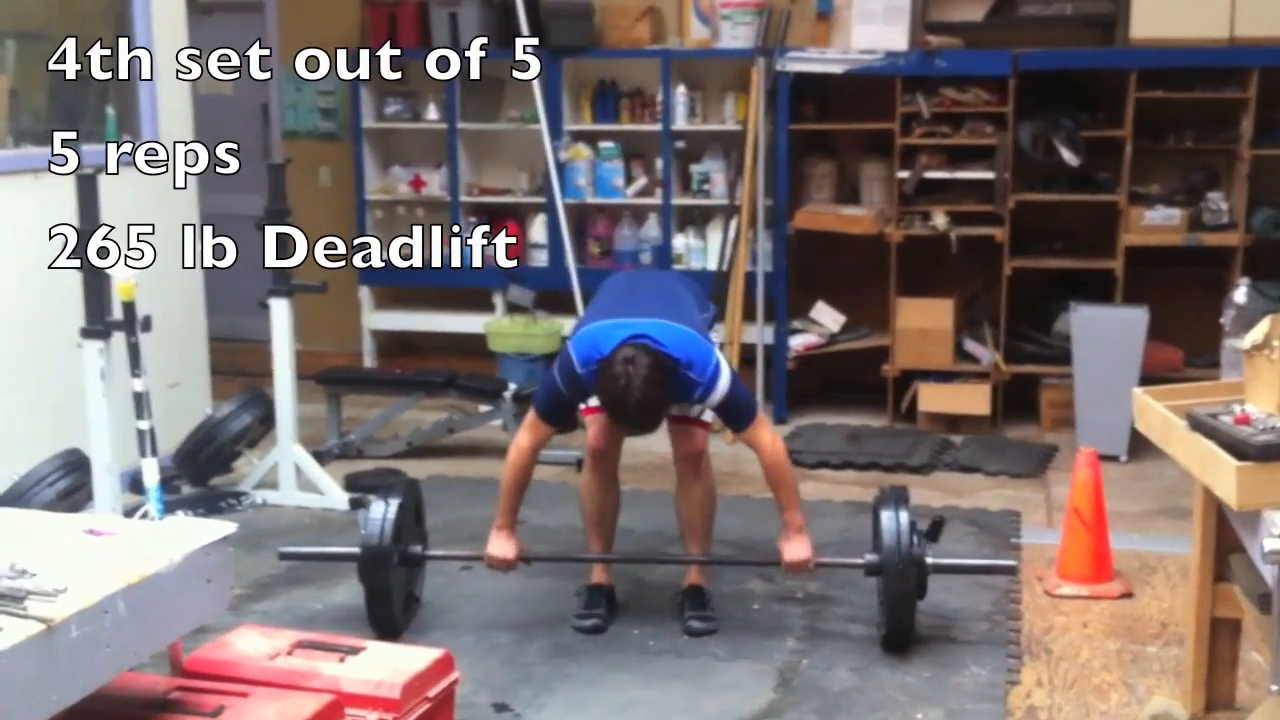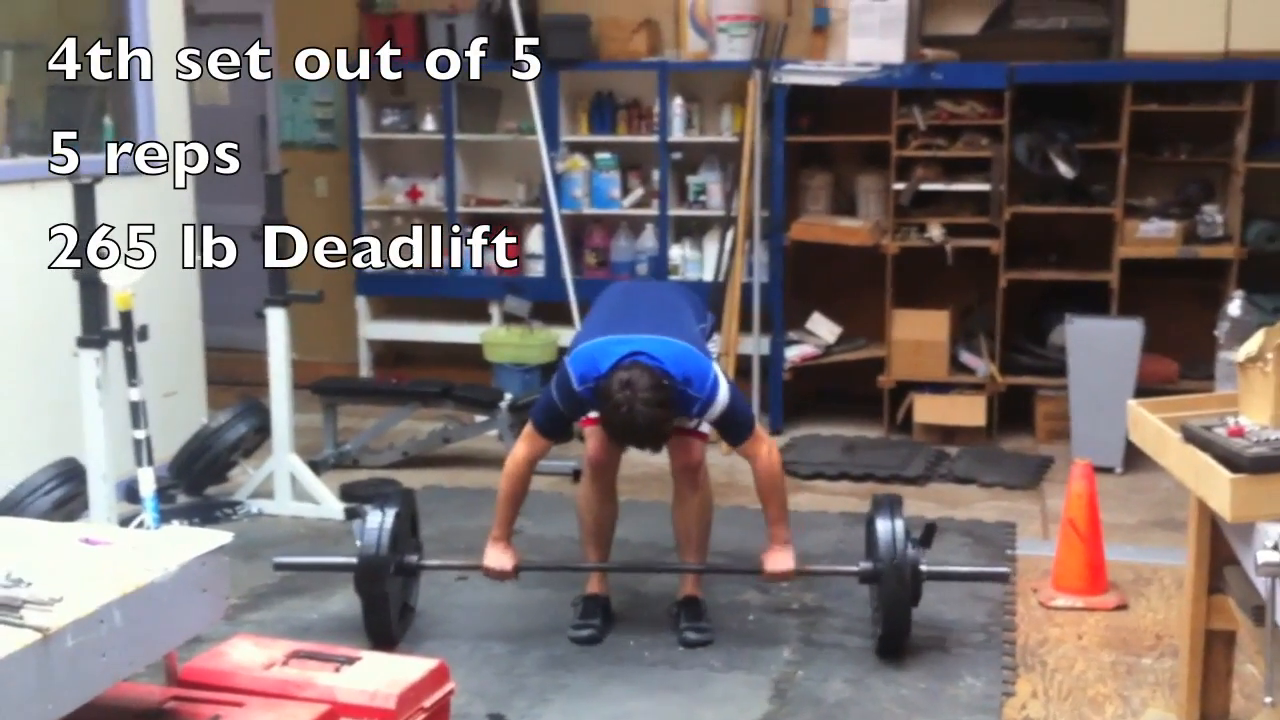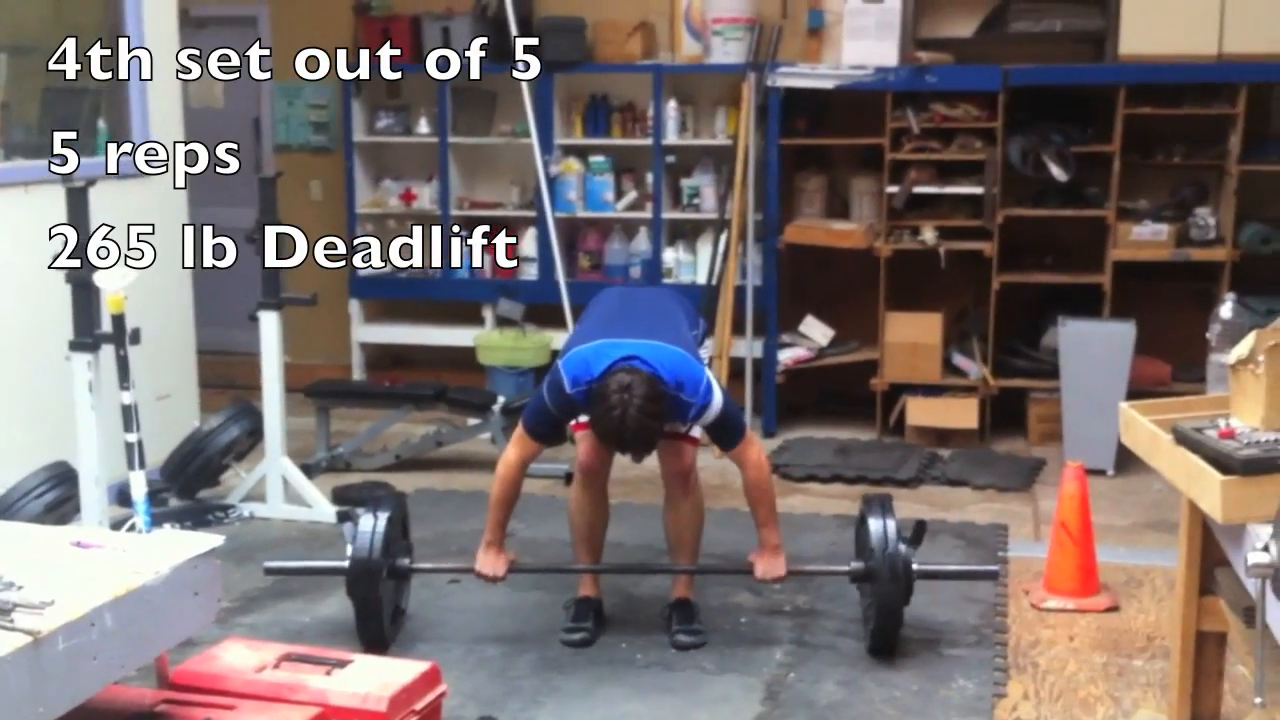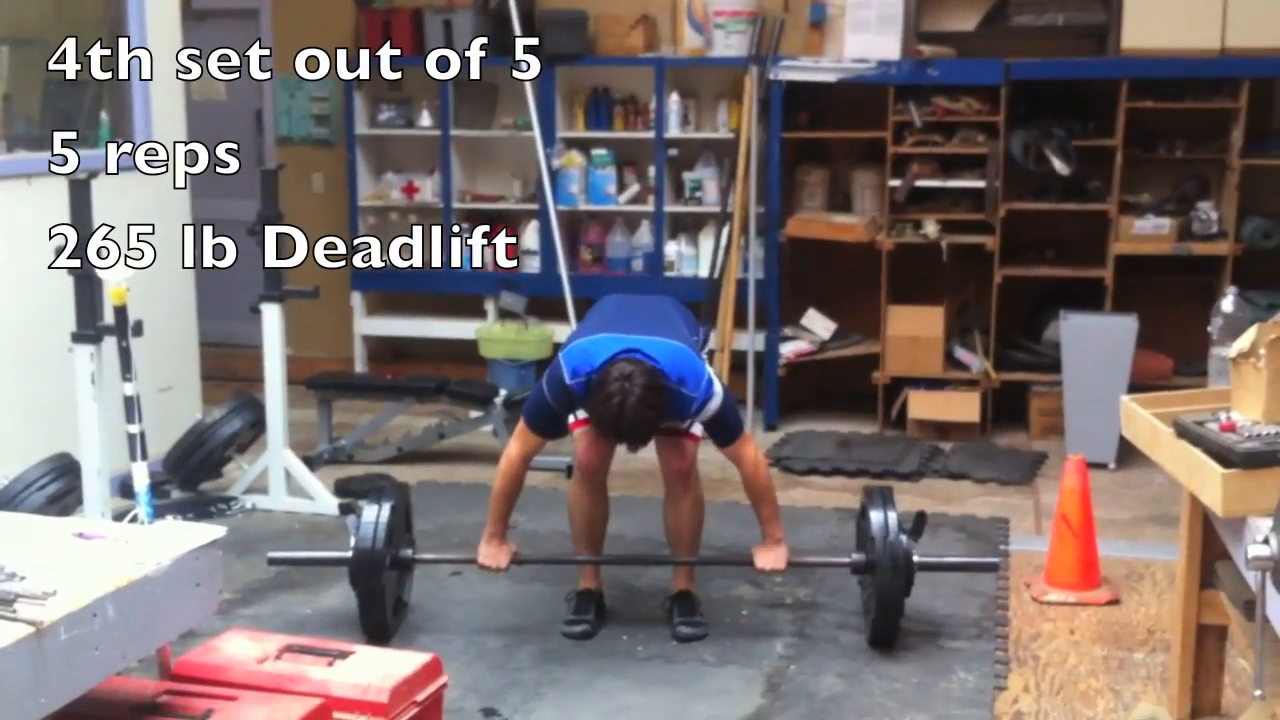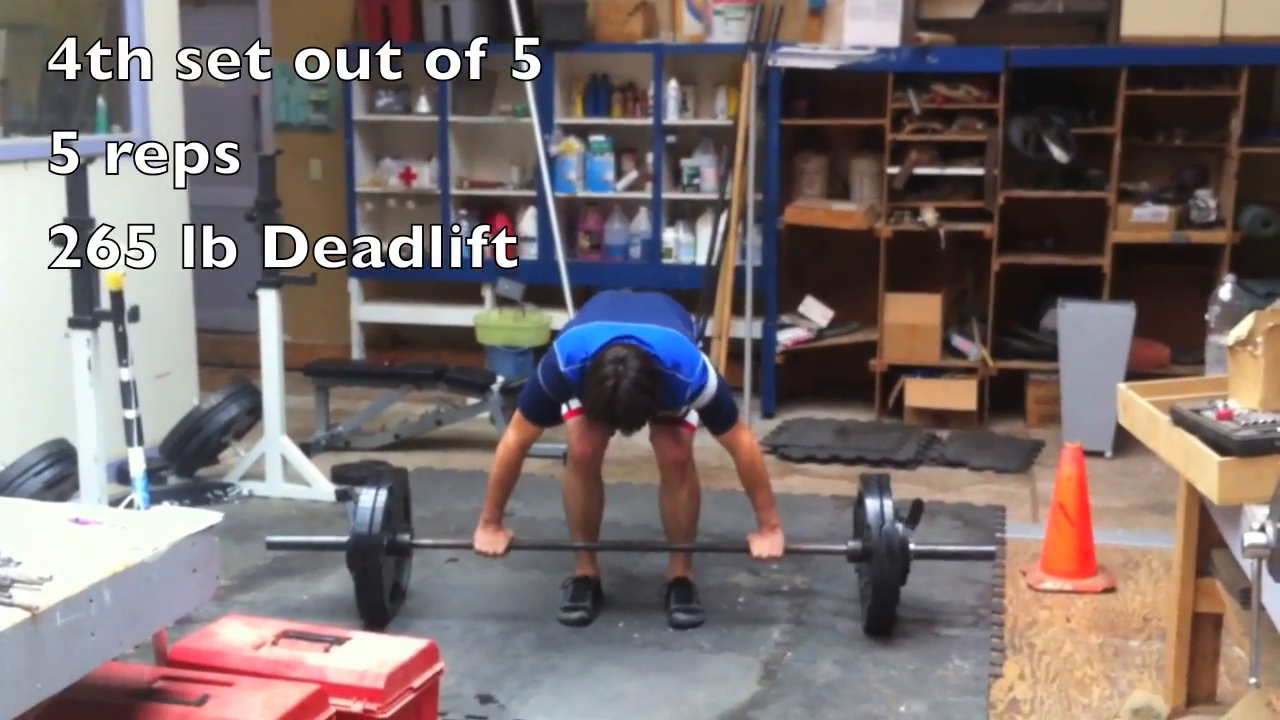
dt=0.4s
person 1, frame 1
left shoulder: (700, 364)
right shoulder: (580, 361)
left elbow: (766, 441)
right elbow: (526, 441)
left wrist: (795, 530)
right wrist: (503, 529)
left knee: (692, 450)
right knee: (599, 446)
left ankle: (696, 581)
right ankle: (599, 579)
person 1, frame 2
left shoulder: (700, 380)
right shoulder: (578, 378)
left elbow: (763, 453)
right elbow: (524, 452)
left wrist: (779, 543)
right wrist: (499, 540)
left knee: (689, 463)
right knee: (598, 459)
left ankle: (691, 593)
right ankle: (595, 590)
person 1, frame 3
left shoulder: (693, 387)
right shoulder: (569, 381)
left elbow: (752, 459)
right elbow: (515, 457)
left wrist: (770, 547)
right wrist: (492, 544)
left knee: (681, 469)
right knee: (588, 465)
left ankle: (683, 597)
right ankle: (587, 594)
person 1, frame 4
left shoulder: (693, 384)
right shoulder: (570, 375)
left elbow: (747, 455)
right elbow: (518, 452)
left wrist: (773, 538)
right wrist: (494, 536)
left knee: (681, 467)
right knee: (588, 462)
left ankle: (683, 589)
right ankle: (588, 587)
person 1, frame 5
left shoulder: (688, 370)
right shoulder: (565, 364)
left elbow: (743, 443)
right elbow: (515, 440)
left wrist: (769, 526)
right wrist: (490, 522)
right hip: (592, 359)
left knee: (677, 456)
right knee: (582, 452)
left ankle: (681, 577)
right ankle: (585, 575)
